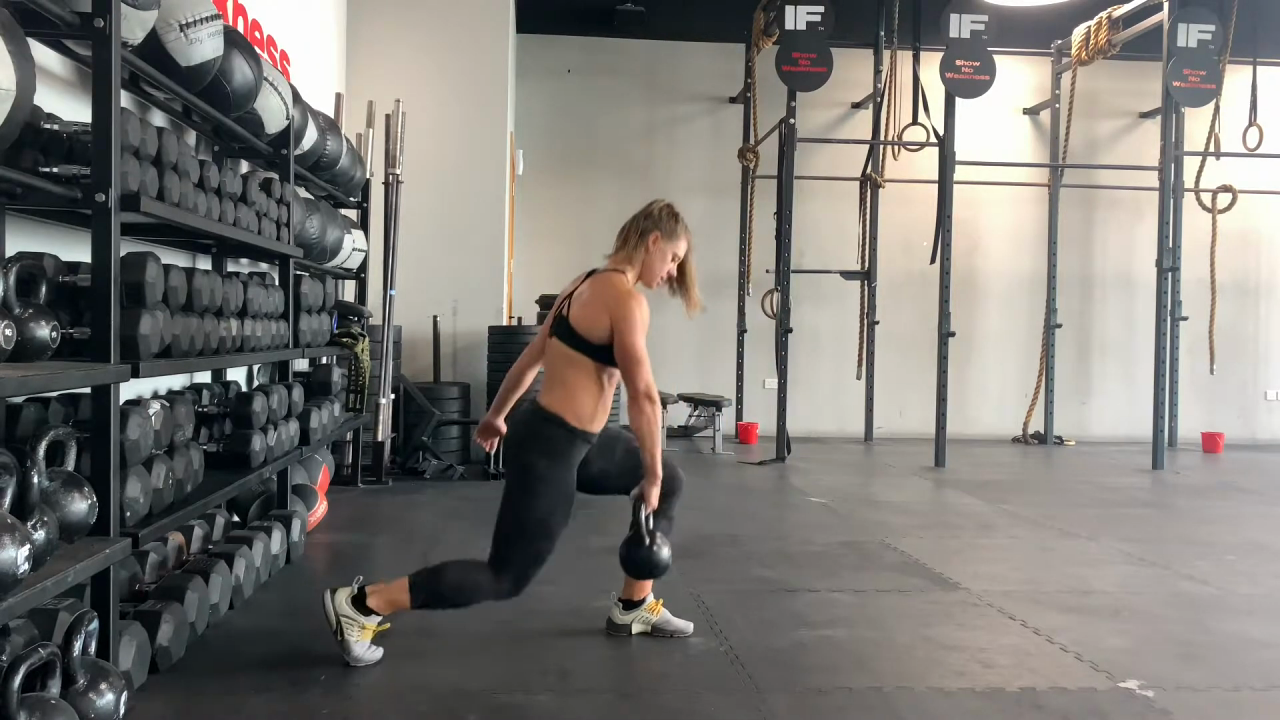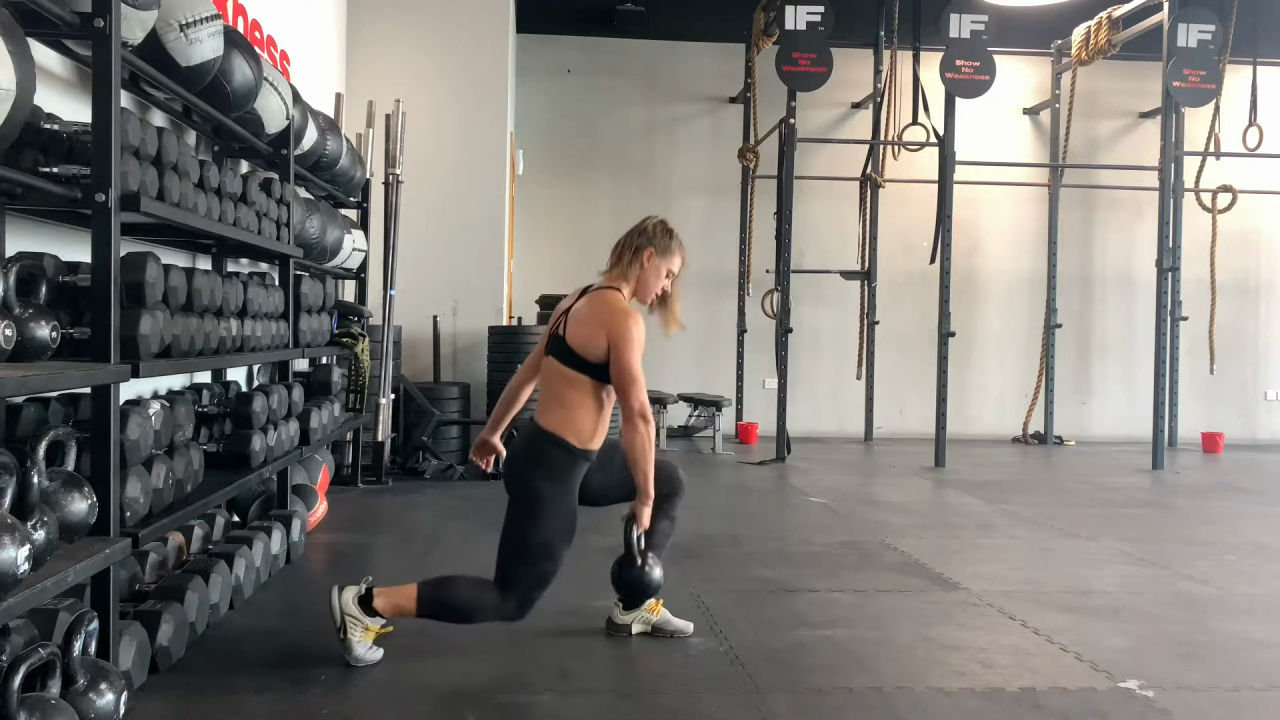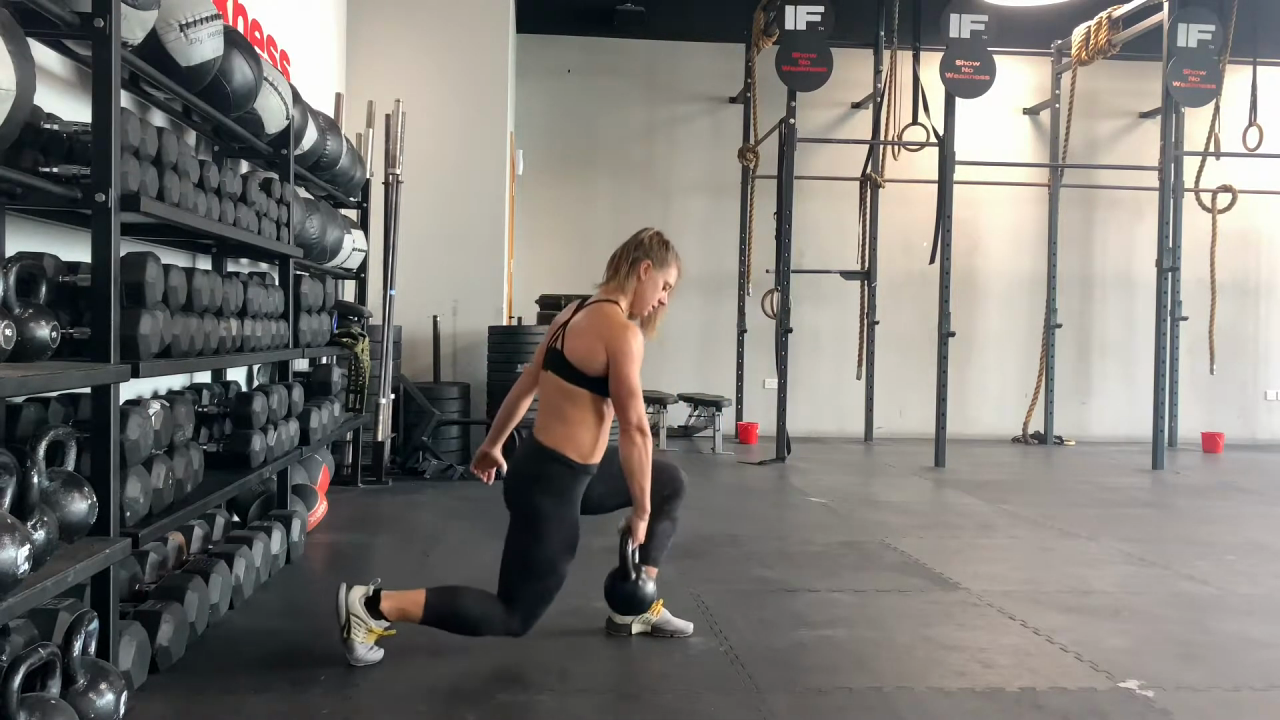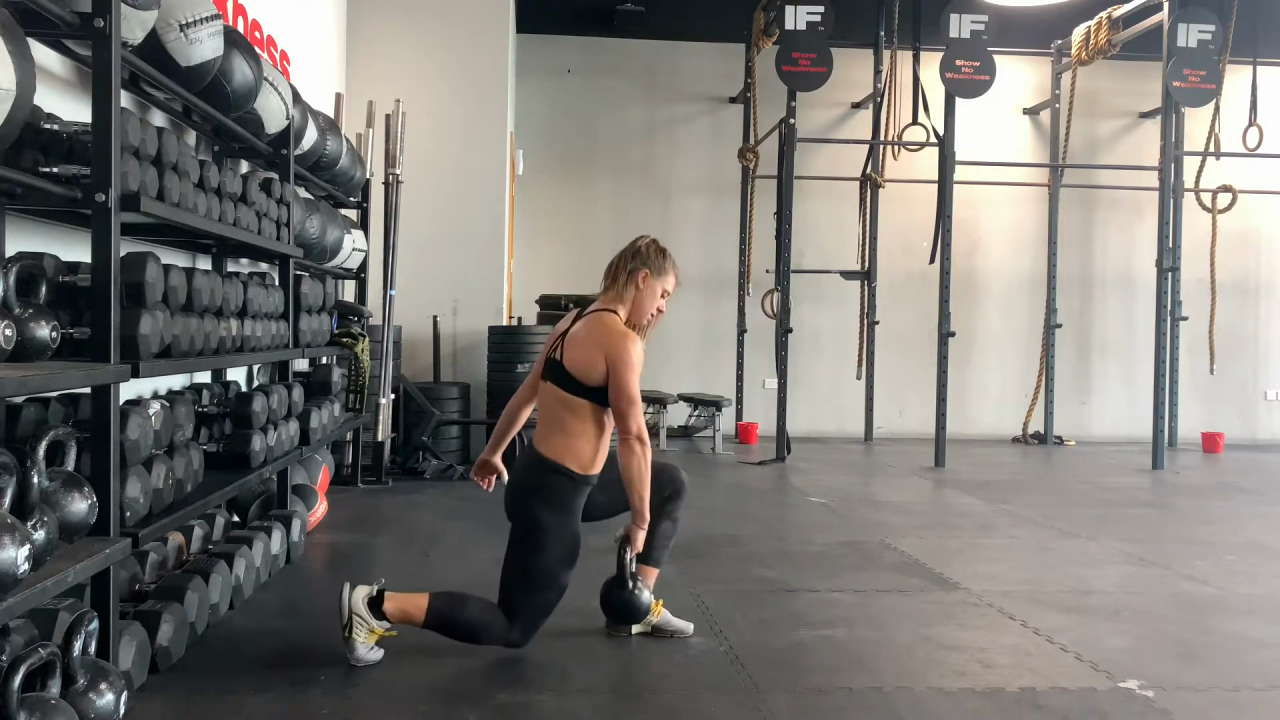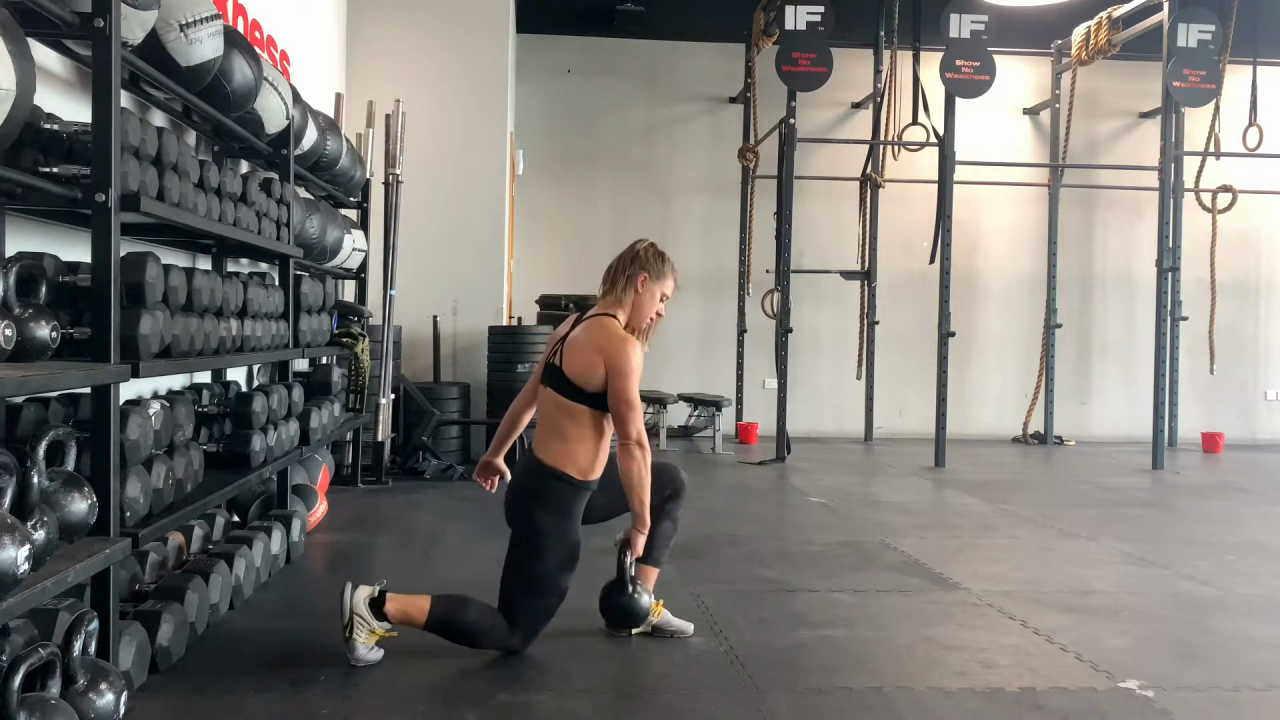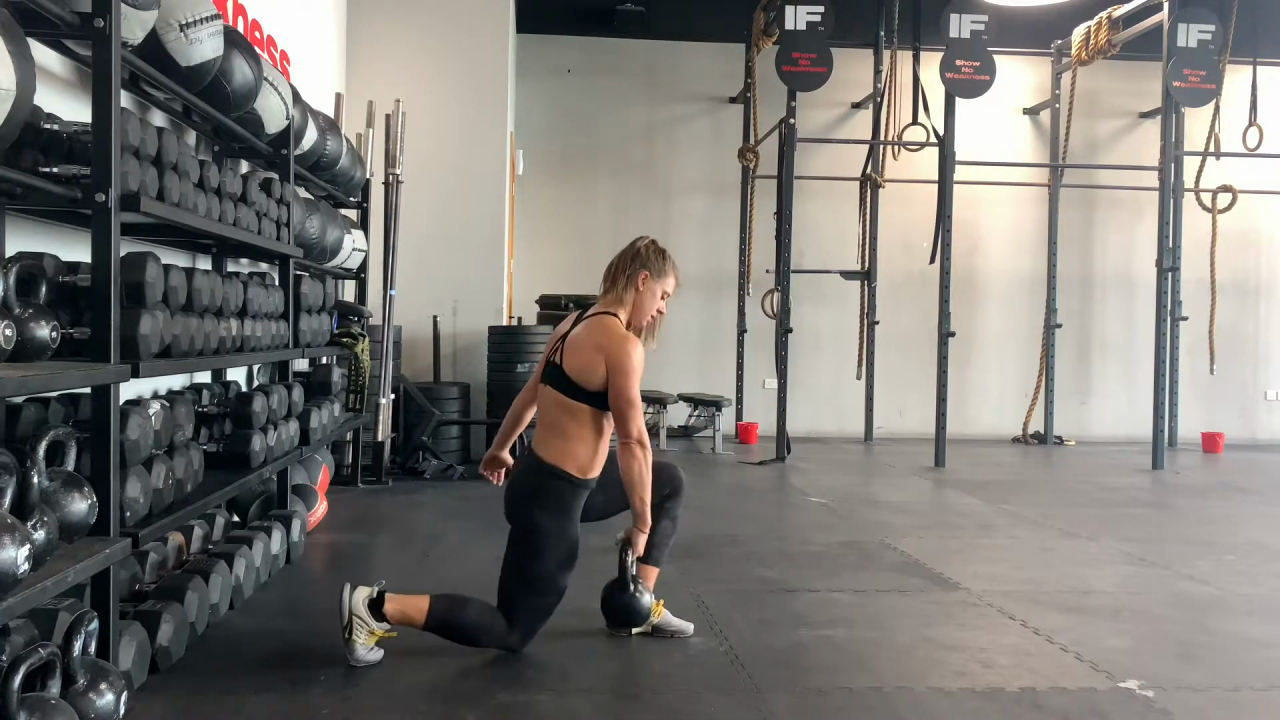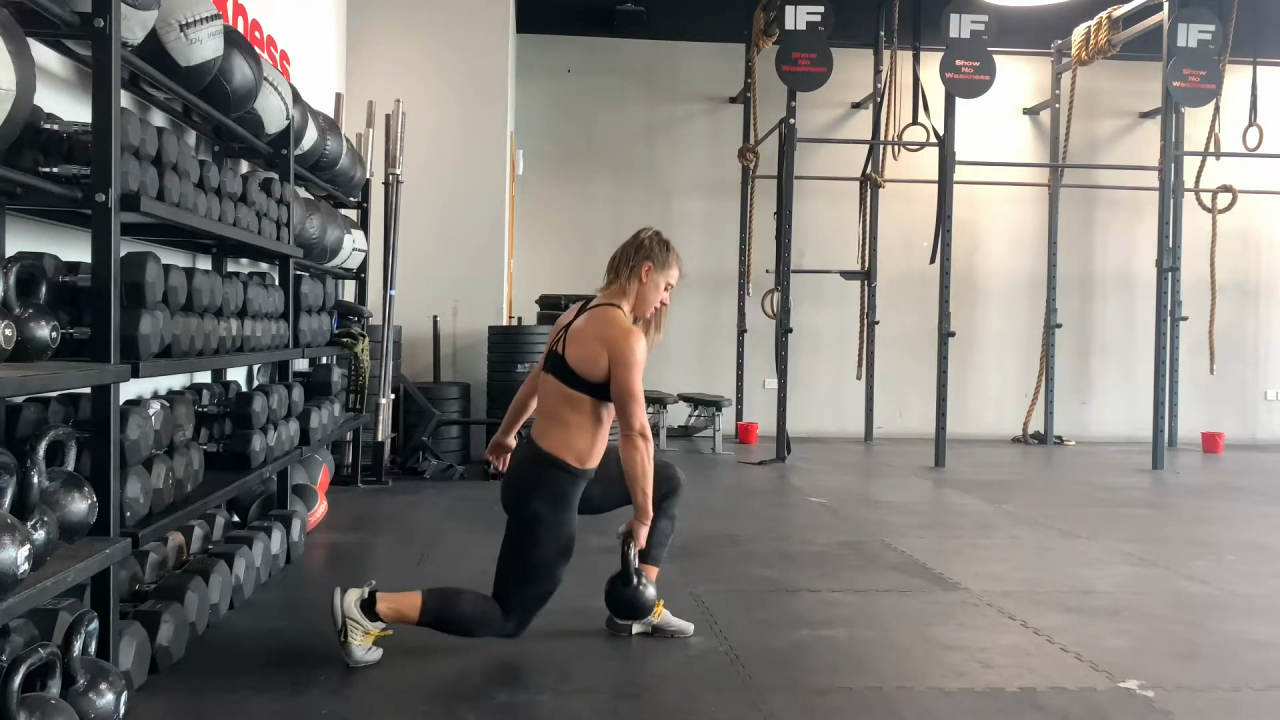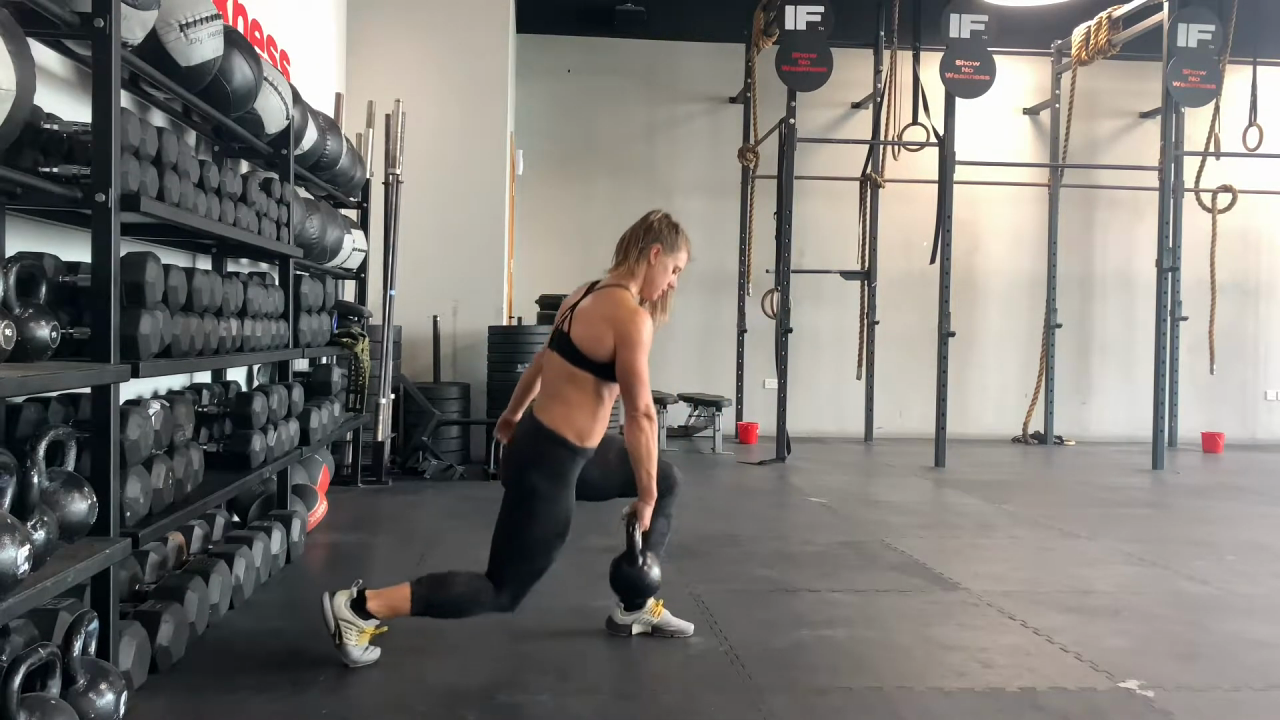
dt=0.1s
person 1, frame 1
left shoulder: (586, 283)
right shoulder: (626, 300)
left elbow: (532, 356)
right elbow: (643, 396)
left wrist: (498, 415)
right wrist: (651, 476)
left hip: (571, 438)
right hip: (550, 450)
left knee: (671, 484)
right knee: (506, 576)
left ankle: (633, 607)
right ankle: (360, 605)
person 1, frame 2
left shoulder: (579, 300)
right shoulder: (622, 317)
left elbow: (527, 374)
right elbow: (636, 414)
left wrist: (492, 432)
right wrist: (644, 499)
left hip: (557, 454)
right hip: (551, 469)
left knee: (670, 485)
right knee: (511, 599)
left ankle: (633, 608)
right ankle: (365, 605)
person 1, frame 3
left shoulder: (575, 313)
right shoulder: (621, 331)
left elbow: (525, 386)
right elbow: (634, 428)
left wrist: (492, 445)
right wrist: (640, 512)
left hip: (558, 467)
right hip: (552, 484)
left knee: (670, 485)
right knee: (514, 616)
left ankle: (634, 609)
right ankle: (371, 607)
person 1, frame 4
left shoulder: (574, 322)
right shoulder: (620, 340)
left elbow: (526, 395)
right elbow: (632, 437)
left wrist: (492, 453)
right wrist: (640, 522)
left hip: (546, 475)
right hip: (553, 493)
left knee: (671, 486)
right knee: (514, 627)
right ankle: (375, 606)
person 1, frame 5
left shoulder: (573, 326)
right shoulder: (620, 346)
left elbow: (527, 399)
right elbow: (632, 442)
left wrist: (494, 455)
right wrist: (640, 526)
left hip: (548, 480)
right hip: (553, 499)
left knee: (671, 485)
right knee: (514, 632)
right ankle: (376, 607)
person 1, frame 6
left shoulder: (576, 324)
right shoulder: (621, 345)
left elbow: (530, 395)
right elbow: (632, 442)
left wrist: (500, 449)
right wrist: (641, 525)
left hip: (551, 478)
right hip: (551, 496)
left knee: (669, 484)
right knee: (513, 632)
right ankle: (374, 608)
person 1, frame 7
left shoulder: (578, 314)
right shoulder: (624, 336)
left elbow: (535, 383)
right elbow: (635, 434)
left wrist: (505, 436)
right wrist: (643, 516)
left hip: (555, 470)
right hip: (550, 487)
left knee: (667, 483)
right knee: (508, 616)
right ankle: (368, 608)
person 1, frame 8
left shoulder: (589, 294)
right shoulder: (631, 317)
left elbow: (543, 362)
right elbow: (640, 414)
left wrist: (514, 415)
right wrist: (644, 498)
left hip: (558, 446)
right hip: (547, 465)
left knee: (666, 482)
right knee: (503, 589)
left ankle: (635, 610)
right ankle: (358, 609)
